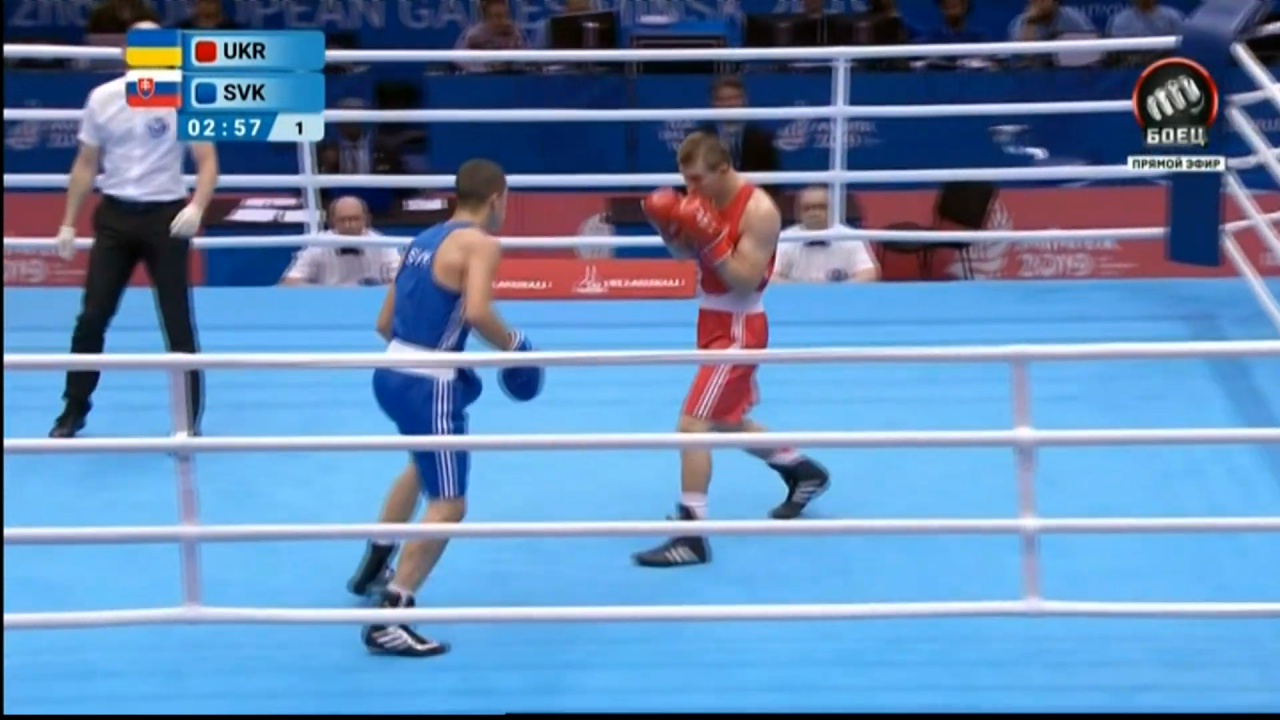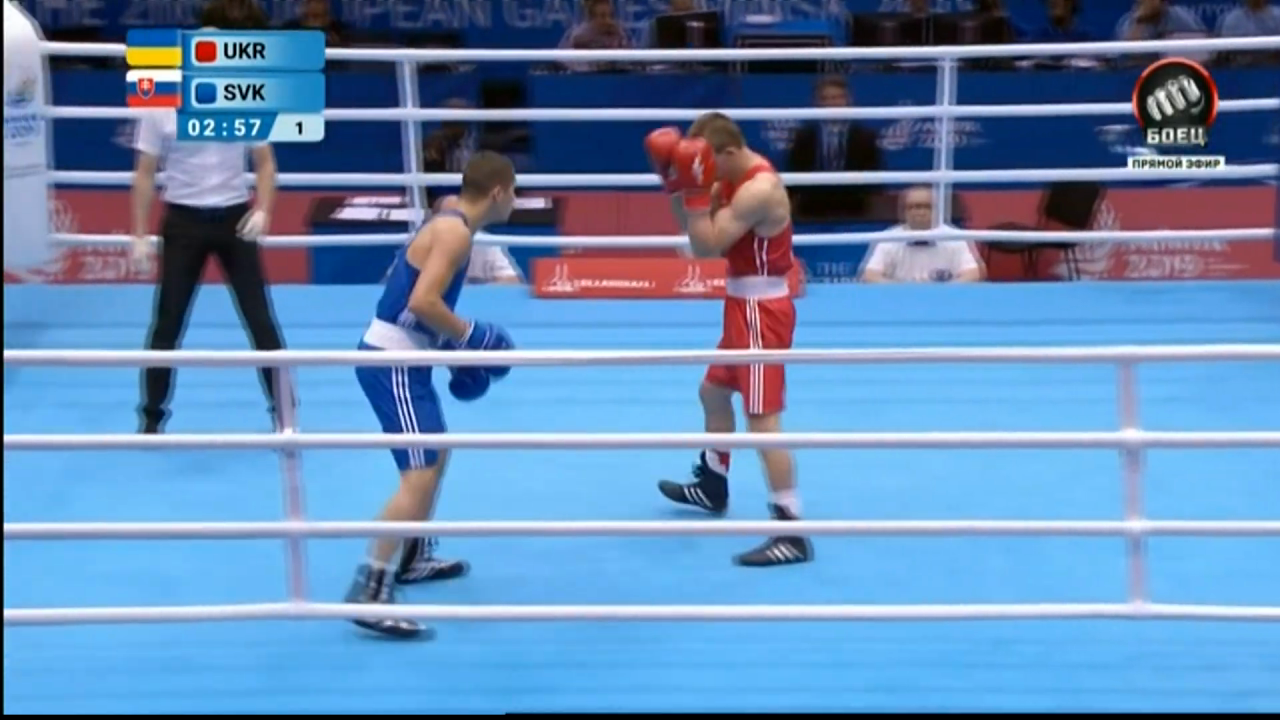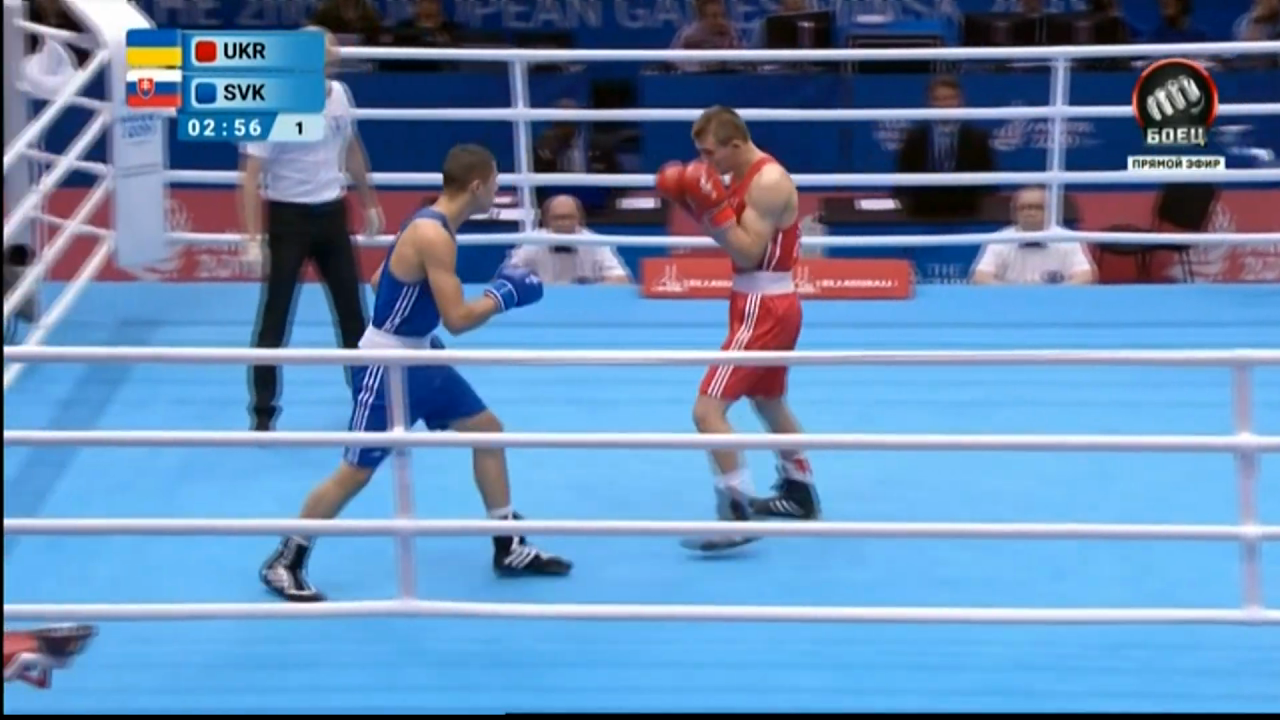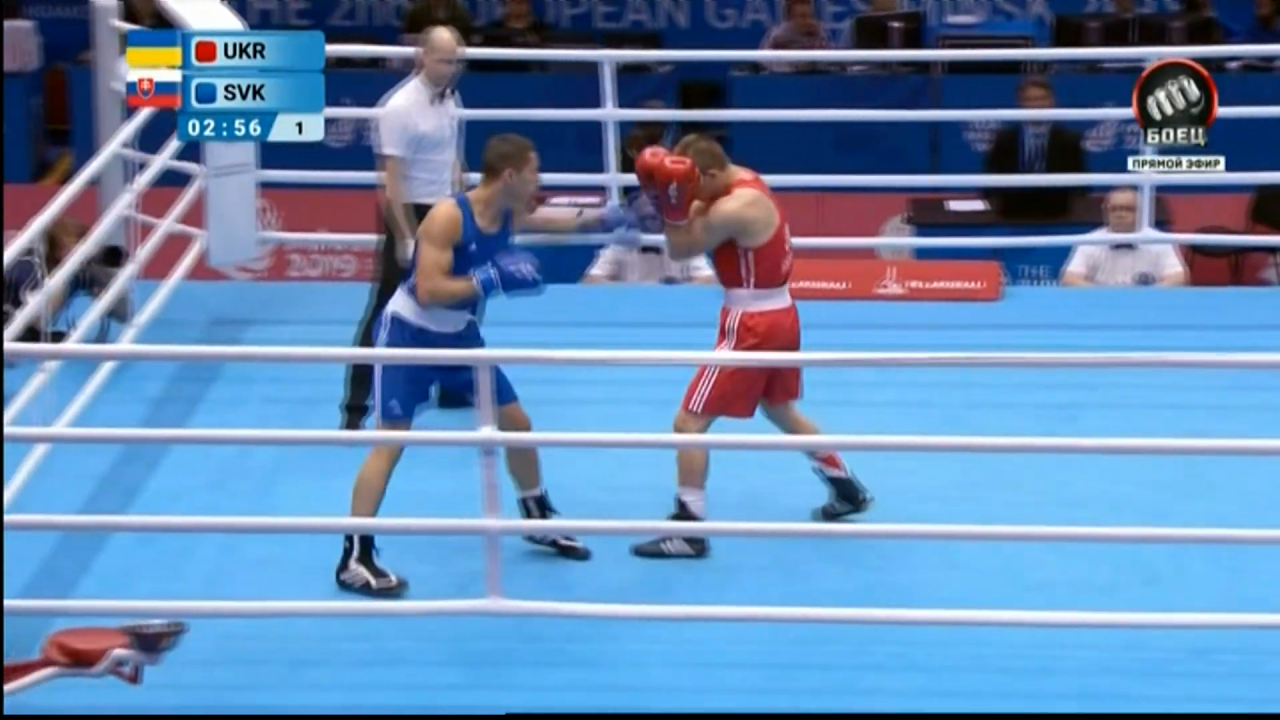
dt=0.3s
person 1, frame 1
left shoulder: (422, 242)
right shoulder: (480, 243)
left elbow: (384, 323)
right elbow: (476, 312)
right wrist: (517, 348)
left hip: (391, 374)
right hip: (427, 383)
left knee: (424, 464)
right knee: (448, 505)
left ankle: (373, 567)
right ankle: (386, 618)
person 1, frame 2
left shoulder: (446, 225)
right shoulder: (453, 232)
right elbow: (423, 303)
left wrist: (463, 347)
right wrist: (477, 335)
left hip: (400, 354)
right hip: (392, 362)
left knee: (436, 455)
right knee: (423, 478)
left ankle: (413, 556)
right ankle: (372, 593)
person 1, frame 3
left shoulder: (432, 224)
right shoulder: (433, 237)
left elbow: (380, 282)
right elbow: (457, 317)
right wrist: (503, 294)
left hip: (415, 354)
right hip: (386, 363)
left knee: (489, 432)
right knee: (356, 474)
left ankle: (508, 548)
right ankle: (286, 560)
person 1, frame 4
left shoulder: (510, 209)
right shoulder: (447, 216)
left elbow: (561, 222)
right elbow: (426, 291)
left wrist: (608, 217)
right wrist: (492, 280)
left hip: (458, 333)
right hip: (408, 330)
left knee: (516, 423)
right knee: (393, 439)
left ankle: (538, 520)
right ankle: (355, 557)
person 2, frame 1
left shoulder: (758, 210)
right shoulder: (702, 197)
left elbow: (744, 281)
right elbow: (683, 251)
left wrist: (711, 238)
right wrist: (668, 224)
left hip: (739, 329)
right hip: (714, 319)
left knee: (692, 426)
right knee: (729, 422)
left ankle: (693, 536)
right ankle: (806, 474)
person 2, frame 2
left shoulder: (759, 190)
right shoulder: (735, 177)
left elbow: (706, 245)
right elbow: (697, 223)
left wrist: (694, 188)
right wrist: (674, 176)
left hip: (760, 312)
right hip: (746, 304)
left knee: (762, 421)
right knee: (714, 391)
left ankle: (791, 531)
right ankle: (710, 486)
person 2, frame 3
left shoulder: (768, 182)
right shoulder: (747, 176)
left elbow: (748, 254)
right elbow: (729, 233)
left wrist: (713, 207)
right wrist: (694, 203)
left hip: (765, 309)
right hip: (762, 304)
left knee: (707, 410)
right knee: (769, 402)
left ankle: (739, 510)
right ankle: (800, 493)
person 2, frame 4
left shoulder: (738, 205)
right shoulder: (745, 185)
left elbow: (680, 249)
right elbow: (697, 231)
left wrist: (684, 195)
right wrist: (665, 193)
left hip: (751, 324)
right hip: (779, 316)
left knee: (690, 423)
right knee: (783, 411)
left ankle: (689, 531)
right ankle: (848, 490)
person 3, frame 1
right shoulder: (101, 99)
left elbow: (207, 163)
right elbow: (86, 164)
left wrist: (197, 208)
right wrist: (69, 223)
left hip: (166, 218)
right hip: (114, 216)
left knee: (176, 322)
right knee: (92, 317)
left ankle: (189, 419)
right ankle: (76, 406)
person 3, frame 2
right shoulder: (160, 105)
left elbow: (265, 162)
right elbow: (145, 173)
left wrist: (262, 212)
right wrist: (140, 236)
left hip: (235, 217)
right hip: (183, 220)
left knee: (258, 317)
right knee: (169, 324)
left ankle: (282, 405)
right ankle: (152, 412)
person 3, frame 3
left shoulder: (340, 94)
left elbow: (352, 151)
right elbow: (252, 177)
left wrist: (370, 204)
right wrist: (253, 239)
left hip: (331, 212)
right hip: (288, 217)
left knee: (351, 310)
right knee: (275, 317)
right ankle: (263, 410)
person 3, frame 4
left shoulder: (450, 97)
right shoulder: (399, 107)
right elbow: (394, 179)
right wrist: (407, 236)
right hip: (409, 217)
right knee: (386, 312)
left ankle: (454, 389)
right ankle: (356, 406)
